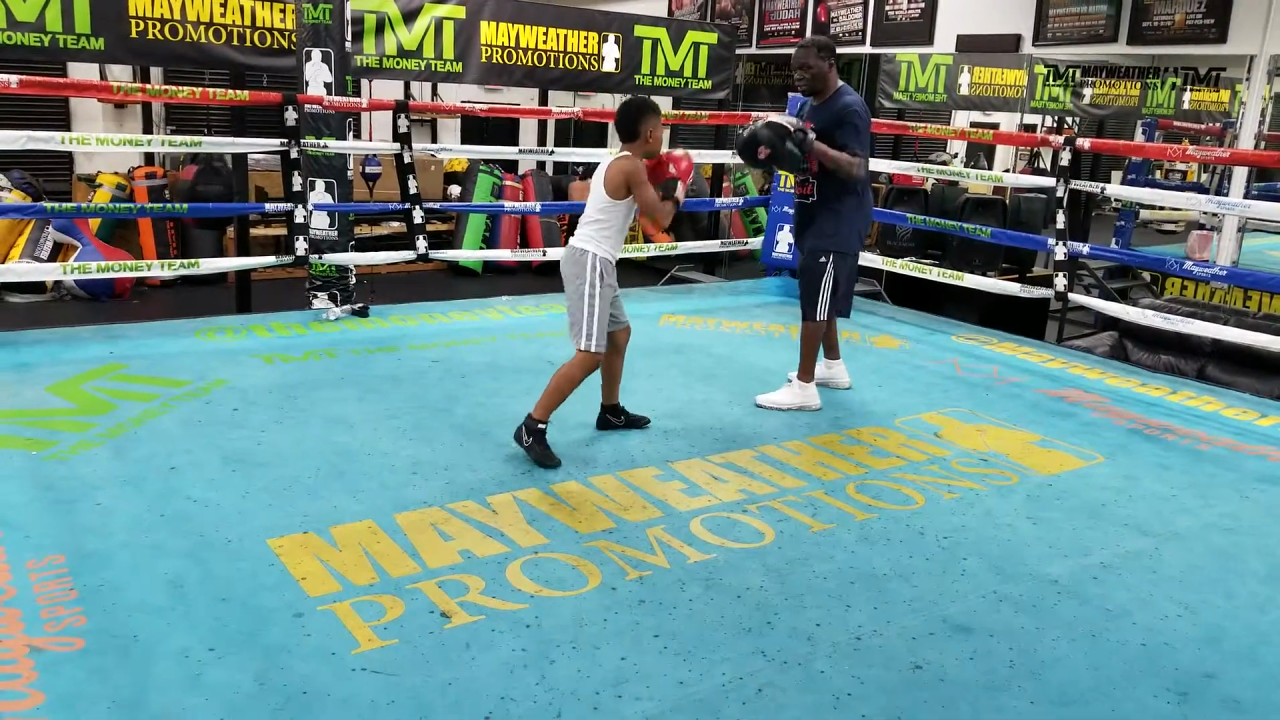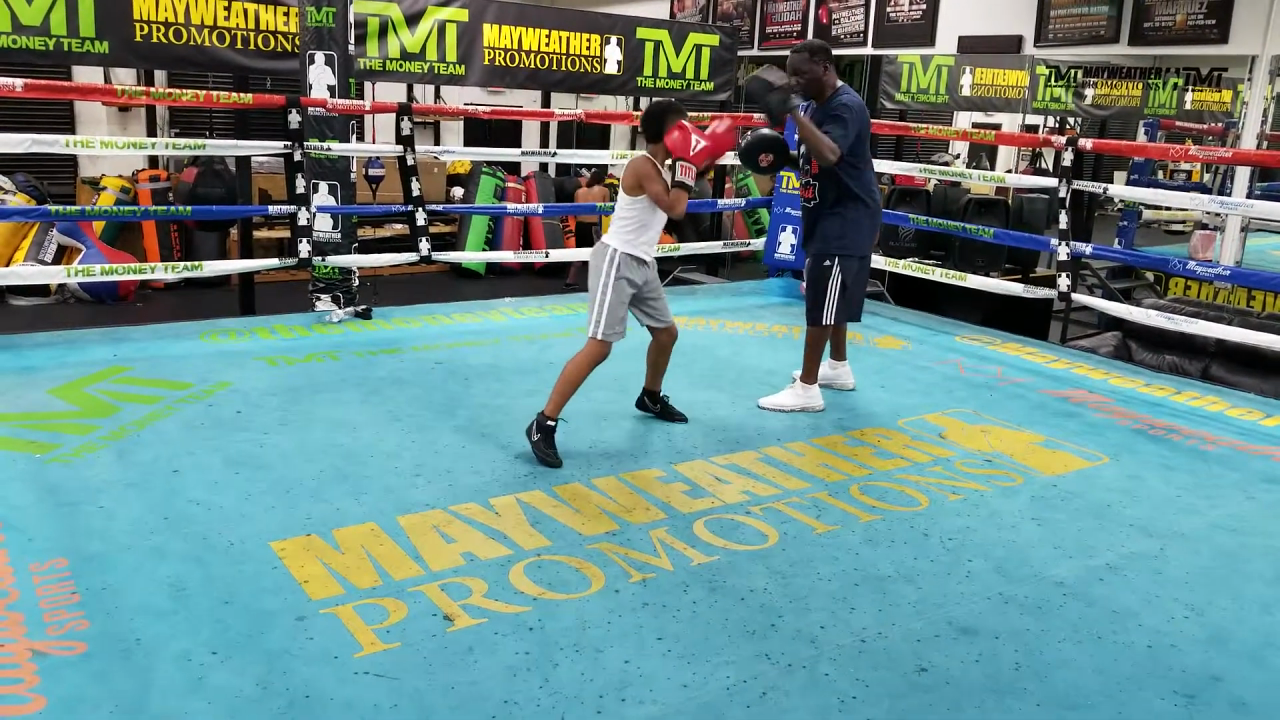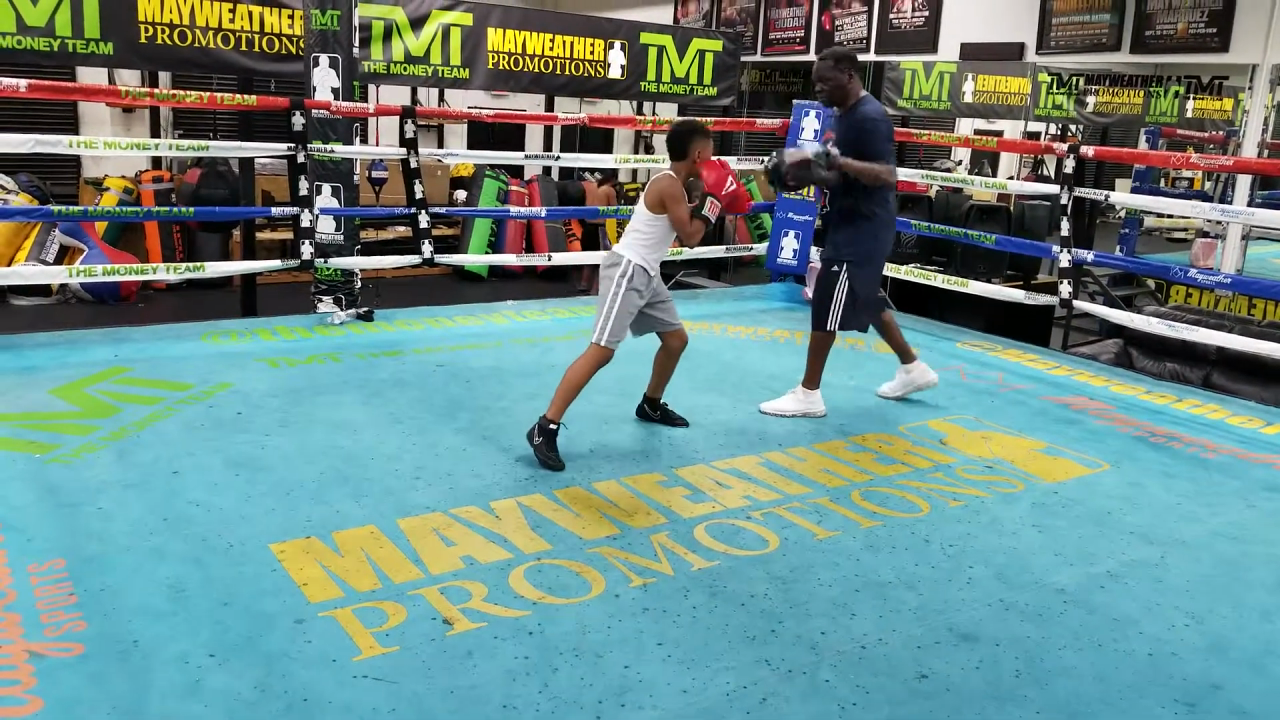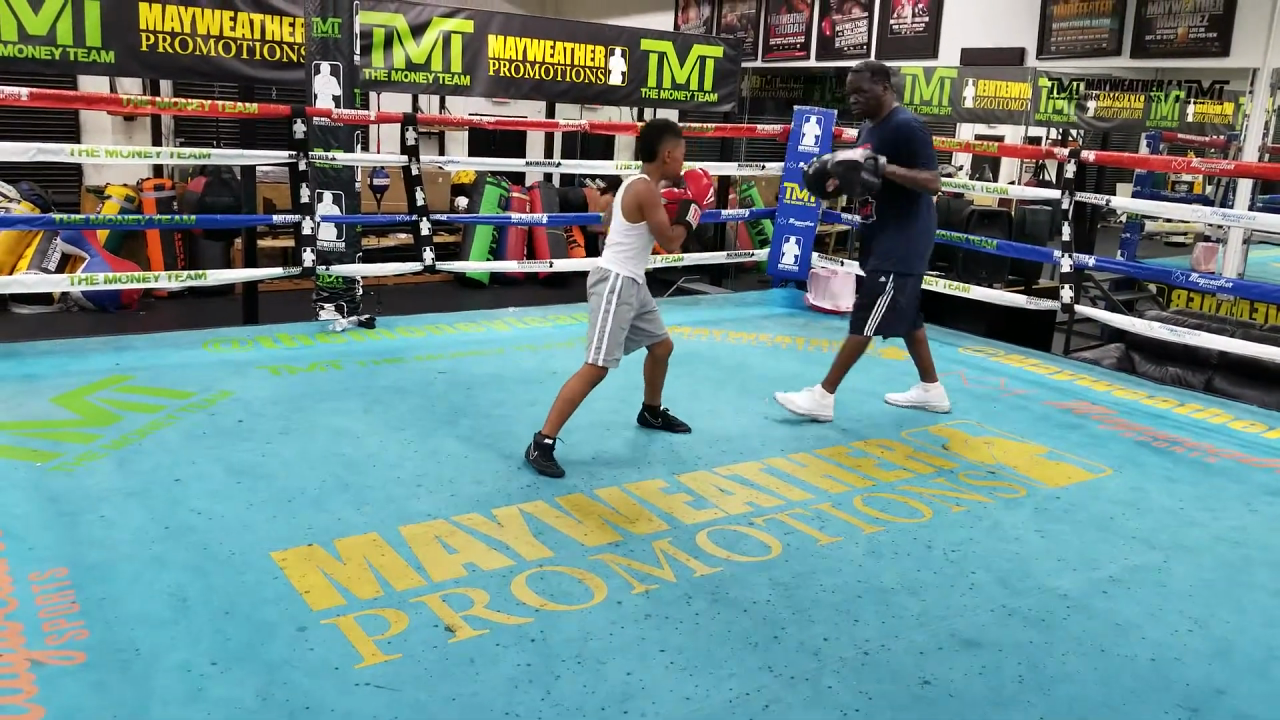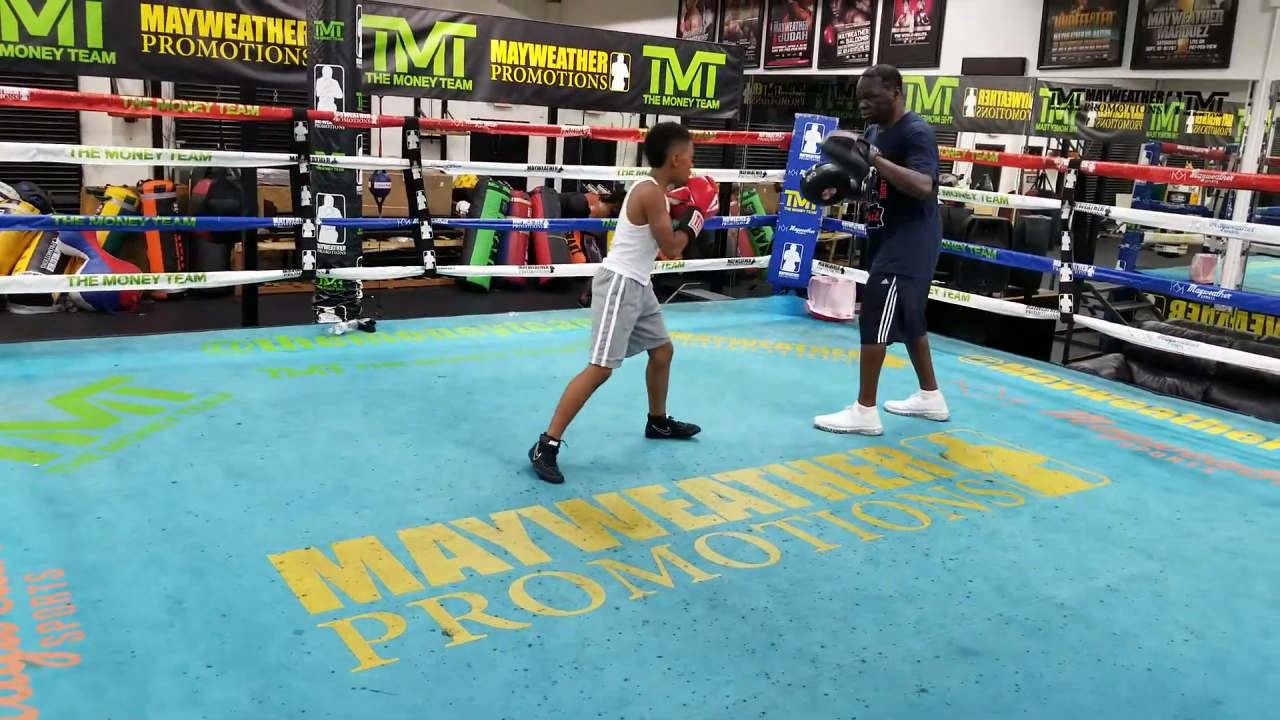
dt=0.3s
person 1, frame 1
left shoulder: (849, 107)
right shoulder: (808, 105)
left elbow: (855, 169)
left wrist: (809, 139)
left hip: (841, 216)
right hip: (814, 214)
left knee: (815, 297)
right knee: (822, 295)
left ankle: (804, 387)
right ankle: (832, 366)
person 1, frame 2
left shoulder: (846, 105)
right shoulder: (816, 105)
left elbow: (829, 155)
left wrist: (792, 110)
left hip: (849, 217)
right hip: (827, 214)
left knee: (822, 298)
right knee: (831, 296)
left ankle: (807, 389)
right ankle: (838, 367)
person 1, frame 3
left shoulder: (869, 117)
right shoulder: (844, 114)
left elbow: (885, 175)
left wrist: (833, 161)
right wrist: (812, 167)
left hip: (861, 226)
right hip: (851, 224)
left knee: (826, 306)
right knee: (868, 301)
left ankle: (808, 394)
right ankle: (914, 369)
person 1, frame 4
left shoulder: (907, 126)
right shoulder: (869, 128)
left elbow: (932, 182)
right elbow: (865, 180)
left wrist: (881, 167)
right wrist: (838, 181)
left hip: (905, 235)
right hip: (885, 234)
left knee: (867, 316)
right knee: (905, 312)
left ankle: (823, 395)
right ankle: (931, 389)
person 1, frame 5
left shoulder: (916, 133)
right shoulder: (878, 132)
left elbow: (922, 186)
right elbow: (873, 186)
left wrist: (870, 155)
left hip: (910, 241)
right hip: (892, 239)
left knee: (875, 320)
right knee: (908, 319)
left ankle: (864, 411)
right ankle: (930, 397)
person 2, frame 1
left shoulder: (614, 165)
right shoulder: (631, 168)
right elbow: (661, 219)
left wrist: (660, 178)
right wrist: (677, 184)
left hip: (598, 263)
right hip: (589, 263)
left knee: (620, 335)
right knee: (590, 354)
left ankle: (610, 411)
right ankle: (532, 428)
person 2, frame 2
left shoulder: (657, 166)
right shoulder: (643, 165)
right elbow: (676, 210)
right wrist: (684, 163)
left hip: (640, 263)
right hip: (616, 260)
left knee: (667, 332)
right knee: (598, 347)
left ankle: (651, 397)
right ankle: (543, 426)
person 2, frame 3
left shoulder: (675, 183)
right shoulder: (670, 186)
left elbow: (679, 223)
right elbow: (690, 237)
left wrist: (710, 198)
right wrist: (713, 199)
left hip: (646, 273)
right hip: (626, 270)
left knee: (676, 338)
right knee: (601, 350)
left ankle: (651, 405)
right ankle: (545, 429)
person 2, frame 4
left shoulder: (636, 184)
right shoulder: (646, 190)
left elbow: (613, 222)
right elbow: (670, 243)
left wrist: (667, 207)
right wrist: (693, 206)
left hip: (631, 281)
right hip: (615, 282)
left knee: (662, 346)
right knee: (596, 367)
left ankle: (652, 412)
right ankle: (542, 444)
person 2, frame 5
left shoulder: (651, 189)
right shoulder: (650, 192)
right elbow: (671, 249)
left wrist: (676, 209)
right wrist: (696, 212)
left hip: (637, 284)
right hip: (617, 284)
left knee: (662, 352)
right knee: (600, 368)
left ankle: (658, 421)
right ankle: (547, 445)
